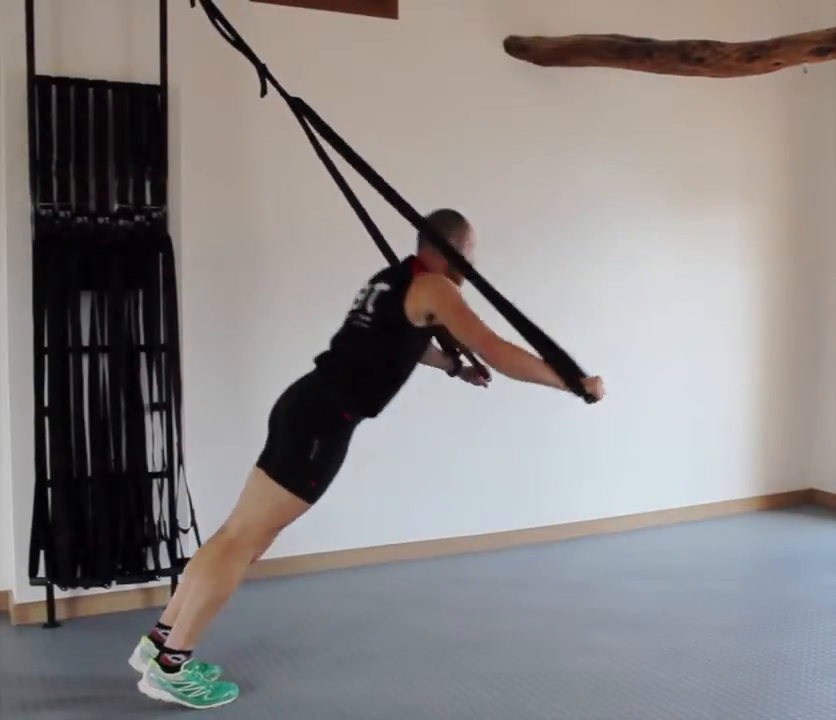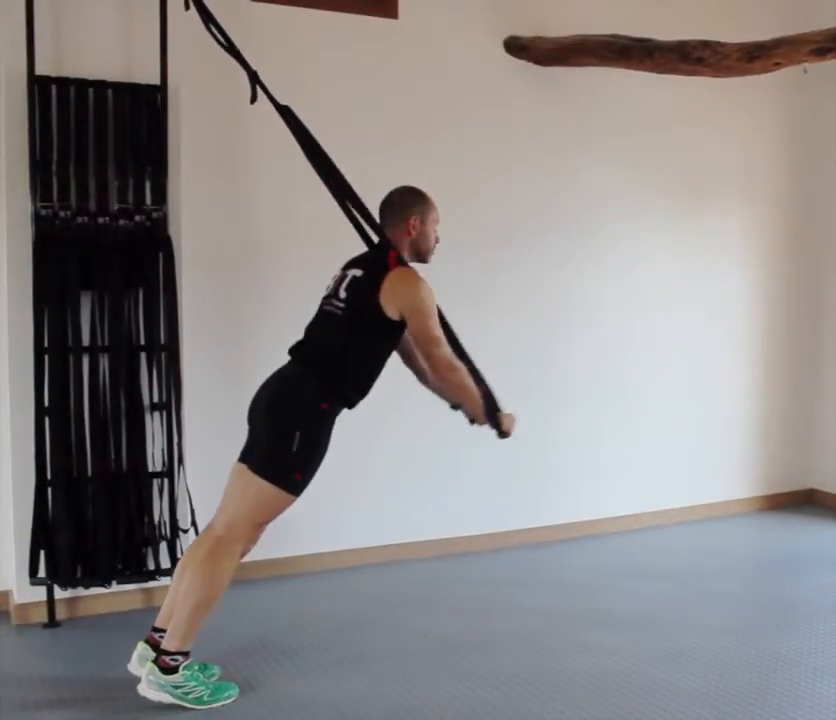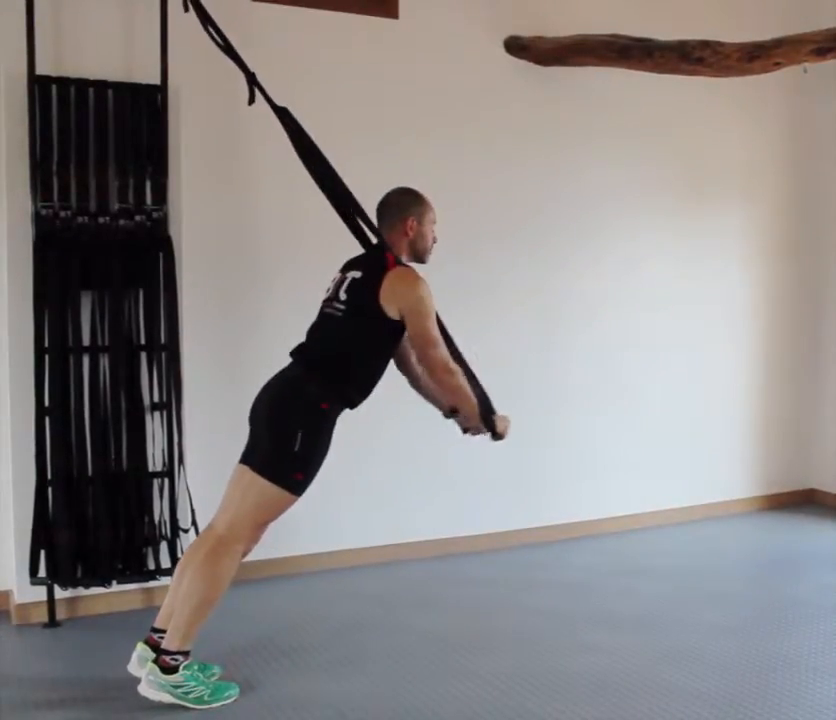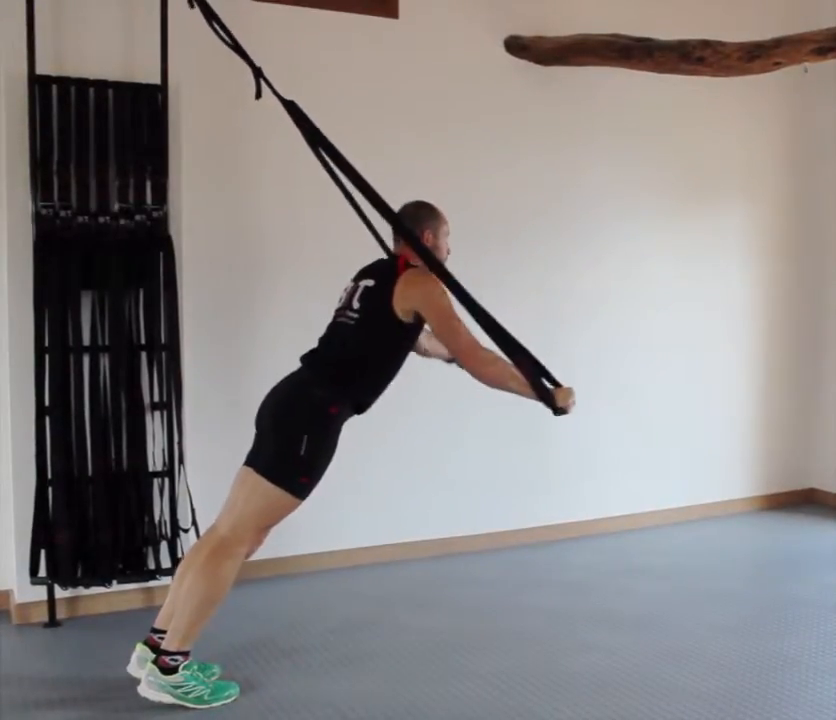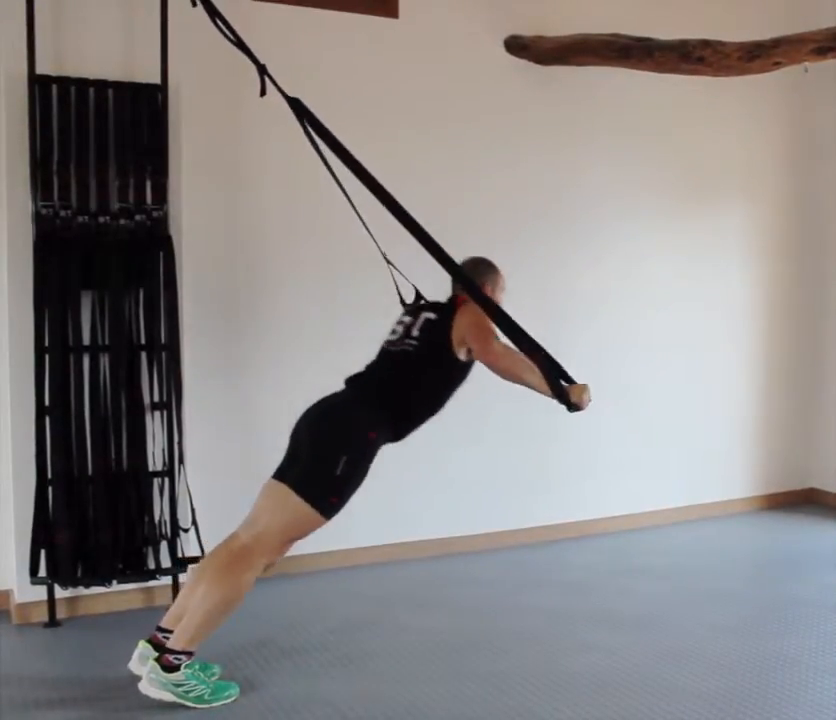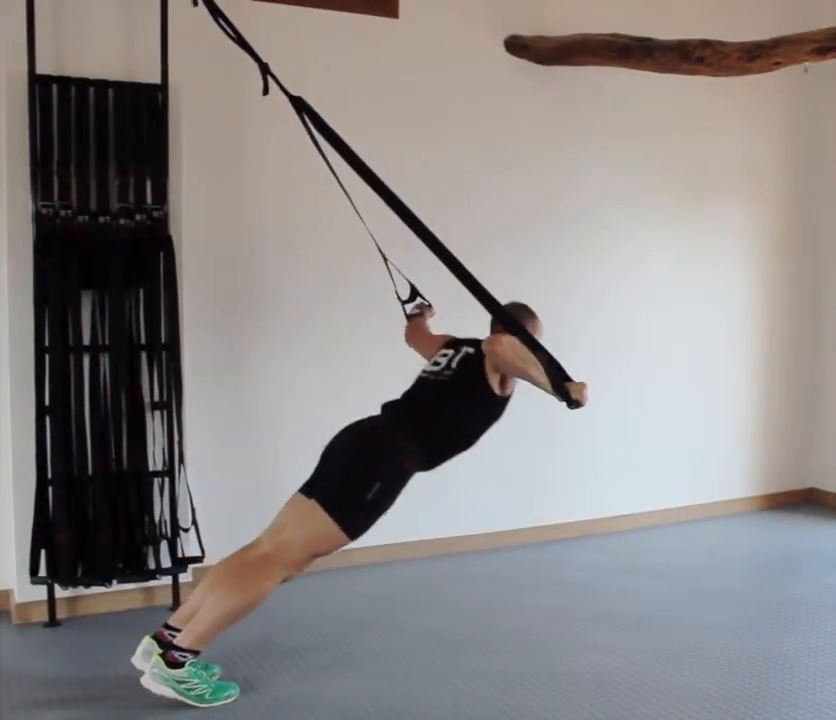
dt=0.4s
person 1, frame 1
left shoulder: (393, 279)
right shoulder: (434, 287)
right elbow: (497, 350)
left wrist: (460, 369)
right wrist: (575, 384)
left hip: (309, 404)
right hip: (324, 419)
left knee: (241, 533)
right knee: (245, 537)
left ankle: (160, 643)
right ankle: (170, 665)
person 1, frame 2
left shoulder: (362, 269)
right shoulder: (407, 283)
left elbow: (412, 353)
right elbow: (443, 365)
left wrist: (460, 403)
right wrist: (487, 416)
left hip: (287, 396)
right hip: (303, 411)
left knee: (228, 531)
right knee: (233, 535)
left ankle: (157, 645)
right ankle: (168, 667)
person 1, frame 3
left shoulder: (361, 270)
right shoulder: (406, 282)
left elbow: (407, 358)
right elbow: (438, 365)
left wrist: (451, 409)
right wrist: (483, 417)
left hip: (287, 398)
right hip: (304, 413)
left knee: (231, 532)
right knee: (234, 534)
left ankle: (156, 645)
right ankle: (168, 666)
person 1, frame 4
left shoulder: (376, 275)
right shoulder: (419, 283)
right elbow: (471, 355)
left wrist: (443, 352)
right wrist: (547, 392)
left hip: (296, 401)
right hip: (312, 414)
left knee: (233, 532)
right knee: (237, 536)
left ankle: (157, 644)
right ankle: (168, 666)
person 1, frame 5
left shoulder: (423, 313)
right shoulder: (470, 321)
right elbow: (500, 359)
right wrist: (563, 390)
left hip: (331, 419)
right hip: (351, 435)
left knee: (253, 539)
right knee: (260, 546)
left ankle: (160, 643)
right ankle: (171, 664)
person 1, frame 6
left shoulder: (455, 348)
right shoulder: (503, 359)
left elbow: (415, 335)
right elbow: (499, 346)
left wrist: (418, 315)
right wrist: (559, 385)
left hip: (363, 442)
right hip: (384, 460)
left knee: (271, 549)
right knee: (280, 558)
left ankle: (165, 639)
right ankle: (176, 660)
